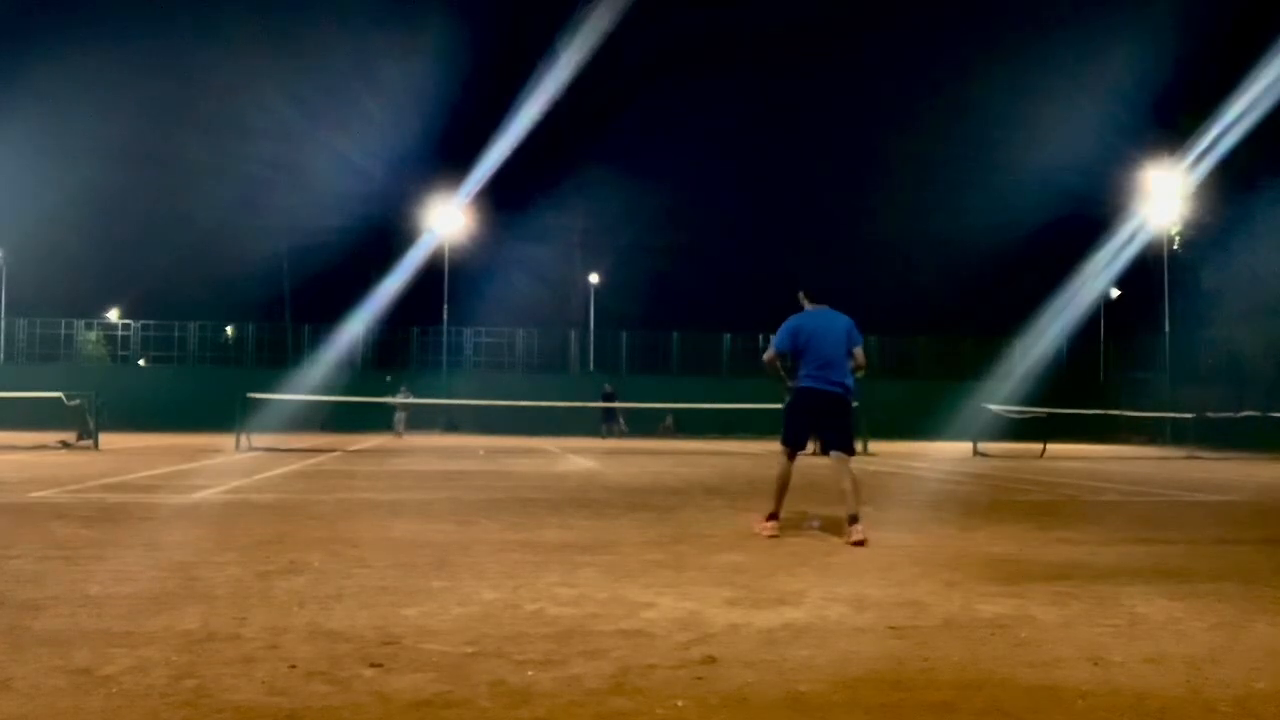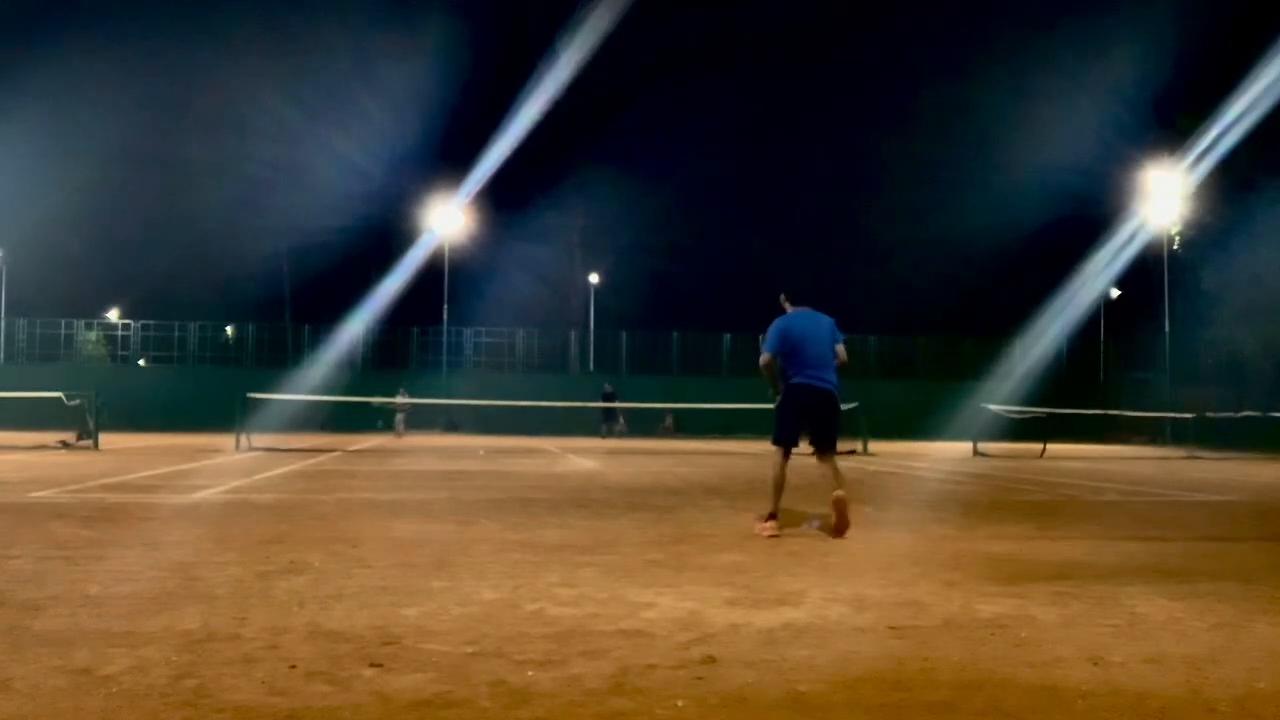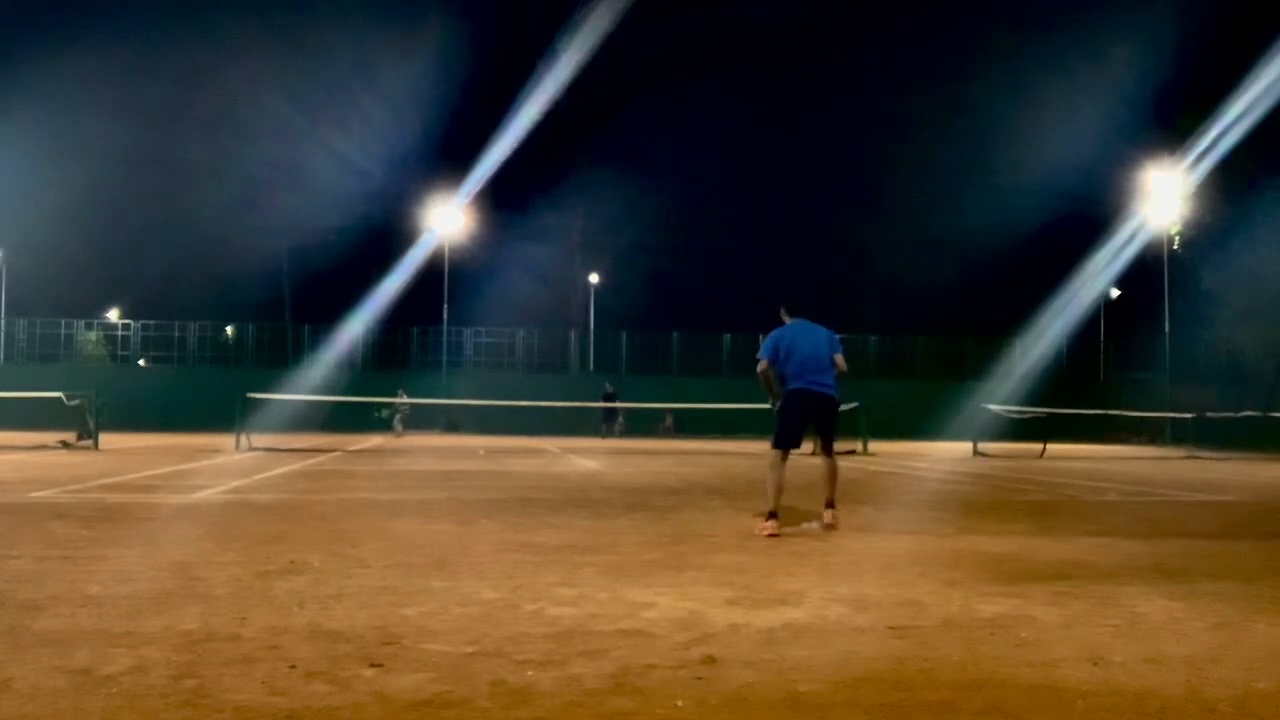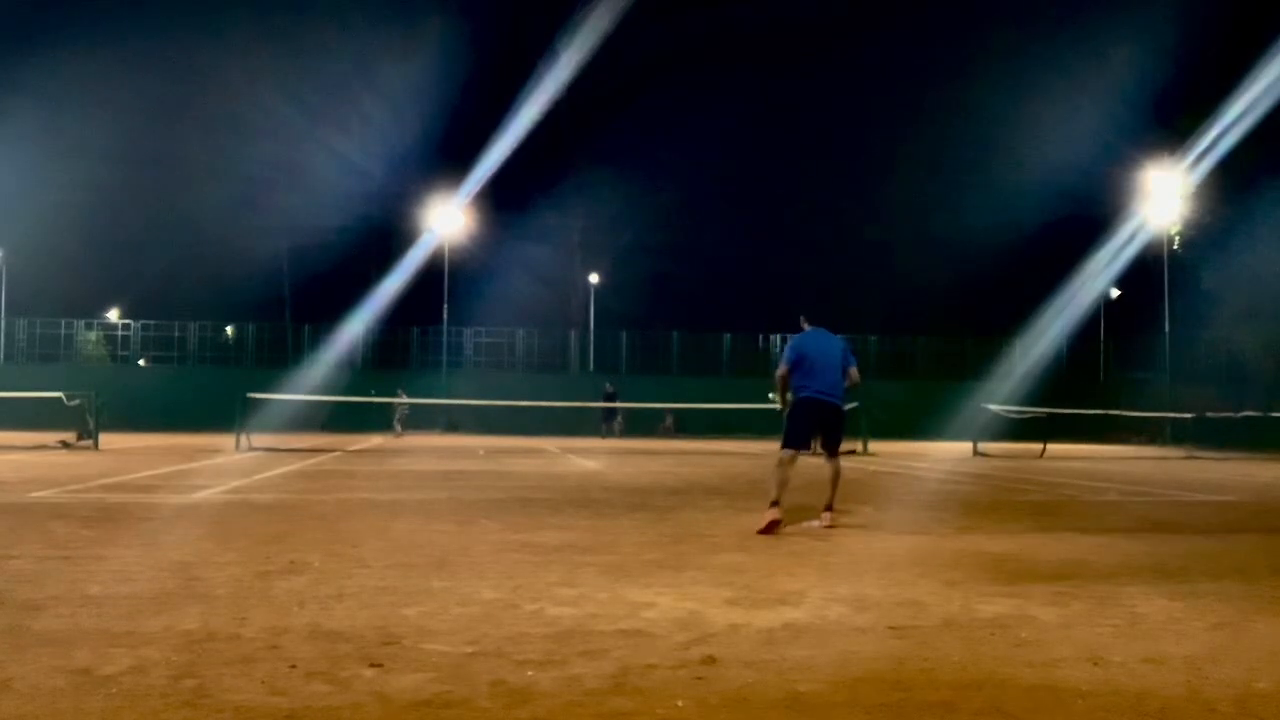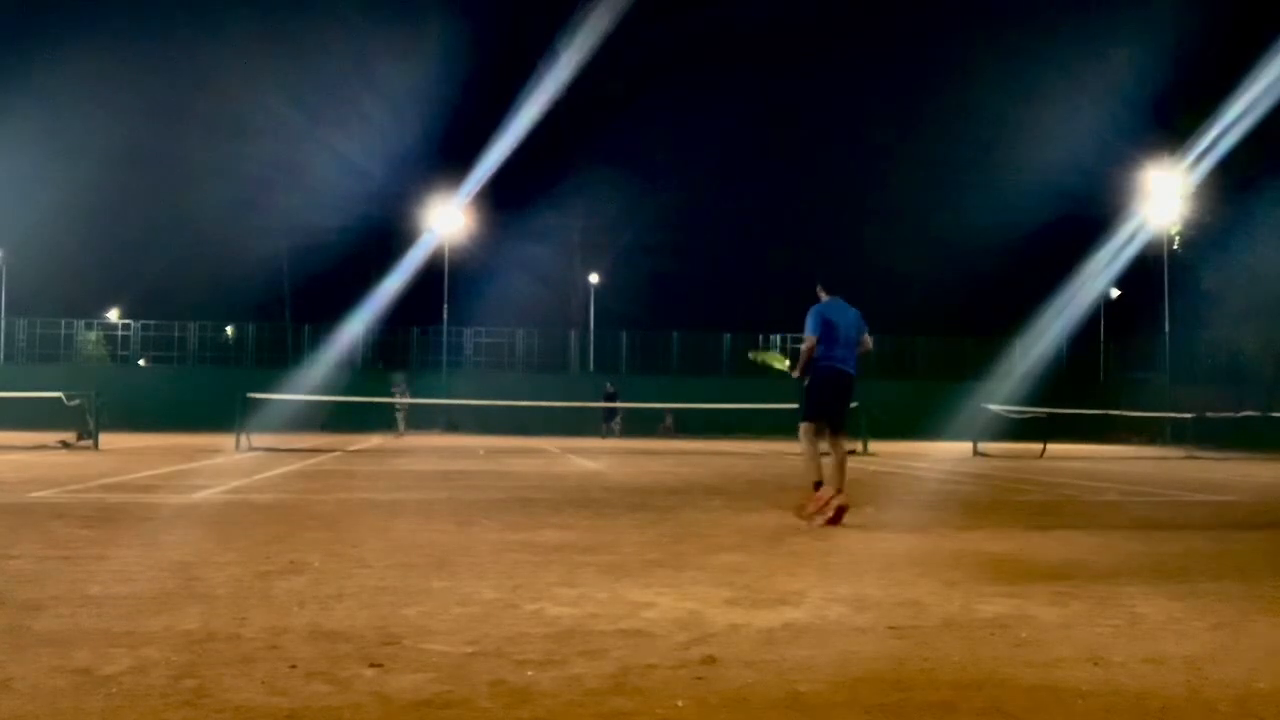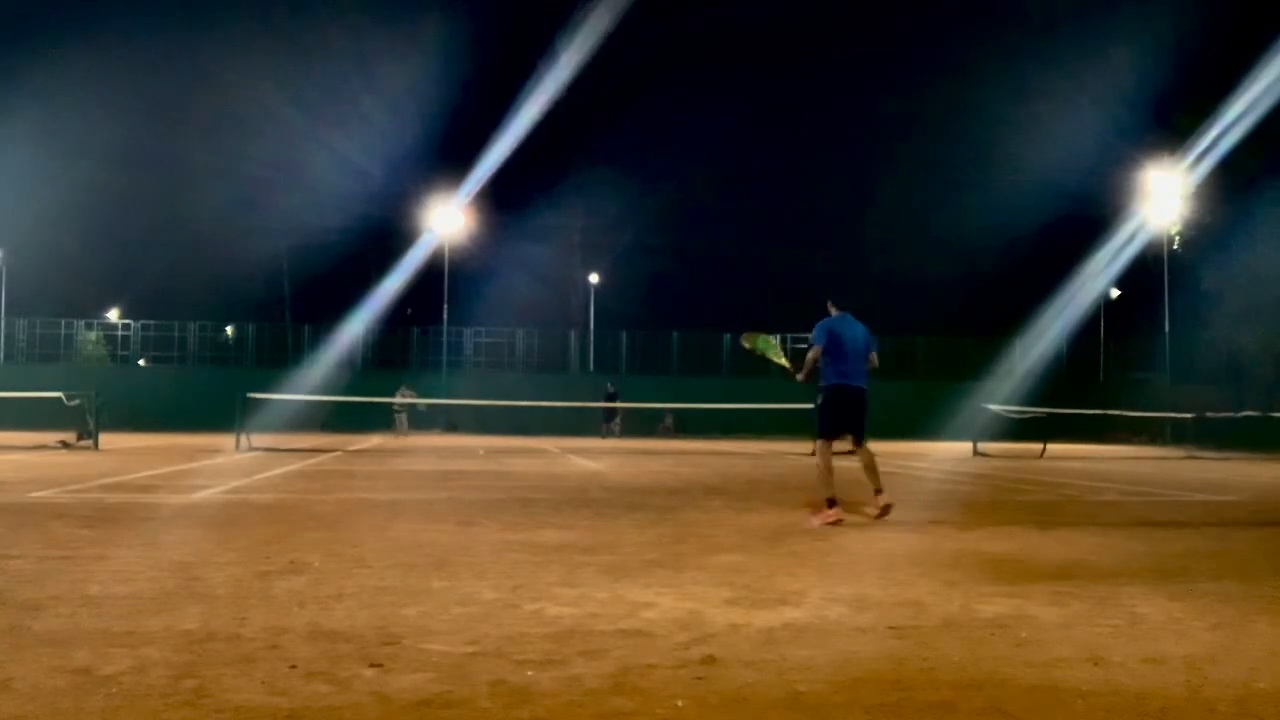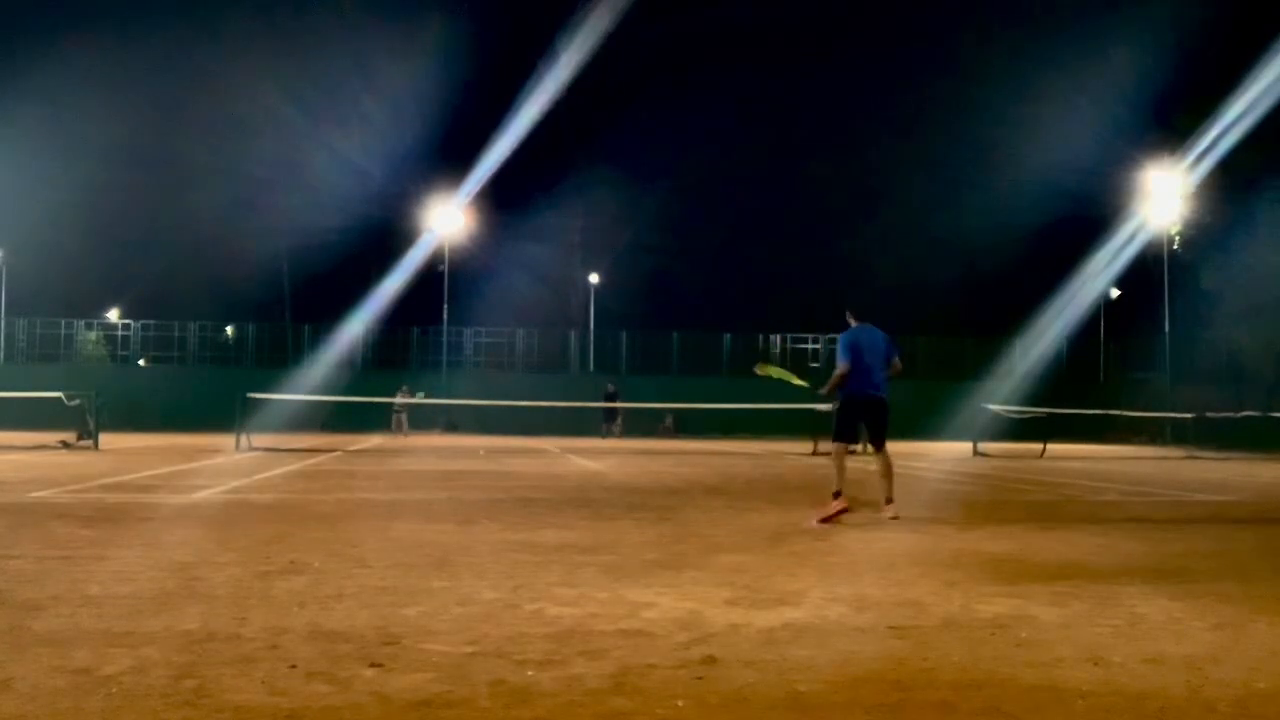
dt=0.2s
person 1, frame 1
left shoulder: (795, 322)
right shoulder: (846, 322)
left elbow: (769, 357)
right elbow: (860, 362)
left wrist: (786, 380)
left hip: (806, 394)
right hip: (838, 397)
left knee: (787, 456)
right knee: (842, 463)
left ankle: (772, 520)
right ankle: (854, 524)
person 1, frame 2
left shoulder: (781, 324)
right shoulder: (827, 322)
left elbow: (765, 361)
right elbow: (842, 358)
left wrist: (776, 387)
left hip: (796, 391)
right hip: (827, 394)
left knee: (781, 454)
right knee: (825, 455)
left ankle: (772, 520)
right ankle: (838, 493)
person 1, frame 3
left shoulder: (778, 335)
right shoulder: (825, 333)
left elbow: (762, 368)
right elbow: (841, 366)
left wrist: (774, 394)
left hip: (796, 396)
right hip: (827, 397)
left knee: (778, 456)
right knee: (827, 452)
left ankle: (772, 518)
right ankle: (829, 510)
person 1, frame 4
left shoulder: (798, 341)
right shoulder: (839, 343)
left elbow: (782, 373)
right elbow: (854, 378)
left wrist: (783, 400)
left hip: (805, 403)
right hip: (834, 407)
left knee: (785, 458)
right knee: (832, 456)
left ankle: (774, 509)
right ankle: (828, 512)
person 1, frame 5
left shoulder: (818, 310)
right shoulder: (853, 313)
left elbow: (810, 344)
right elbow: (867, 345)
left wrist: (799, 369)
left hip: (823, 375)
right hip: (846, 377)
left knee: (807, 431)
right knee: (836, 438)
left ankle: (819, 488)
right ankle: (838, 495)
person 1, frame 6
left shoulder: (825, 326)
right shoulder: (862, 329)
left elbow: (815, 353)
right elbow: (873, 363)
left wrist: (803, 374)
left hip: (834, 390)
right hip: (858, 391)
left knee: (823, 447)
right knee: (860, 445)
left ankle: (832, 508)
right ankle: (880, 496)
person 1, frame 7
left shoulder: (847, 337)
right shoulder: (882, 337)
left elbow: (844, 369)
right elbow: (896, 367)
left wrist: (828, 389)
left hip: (852, 397)
right hip: (878, 398)
left knee: (838, 450)
right knee: (880, 450)
left ankle: (838, 498)
right ankle: (889, 504)
